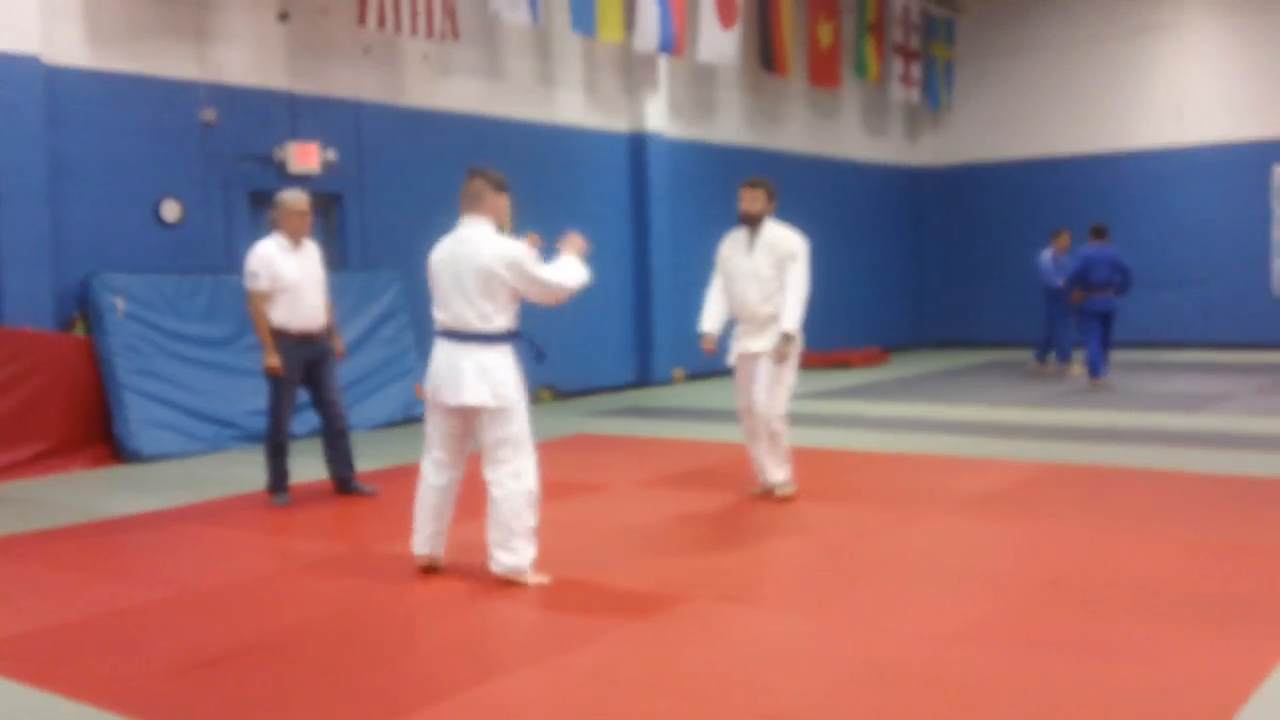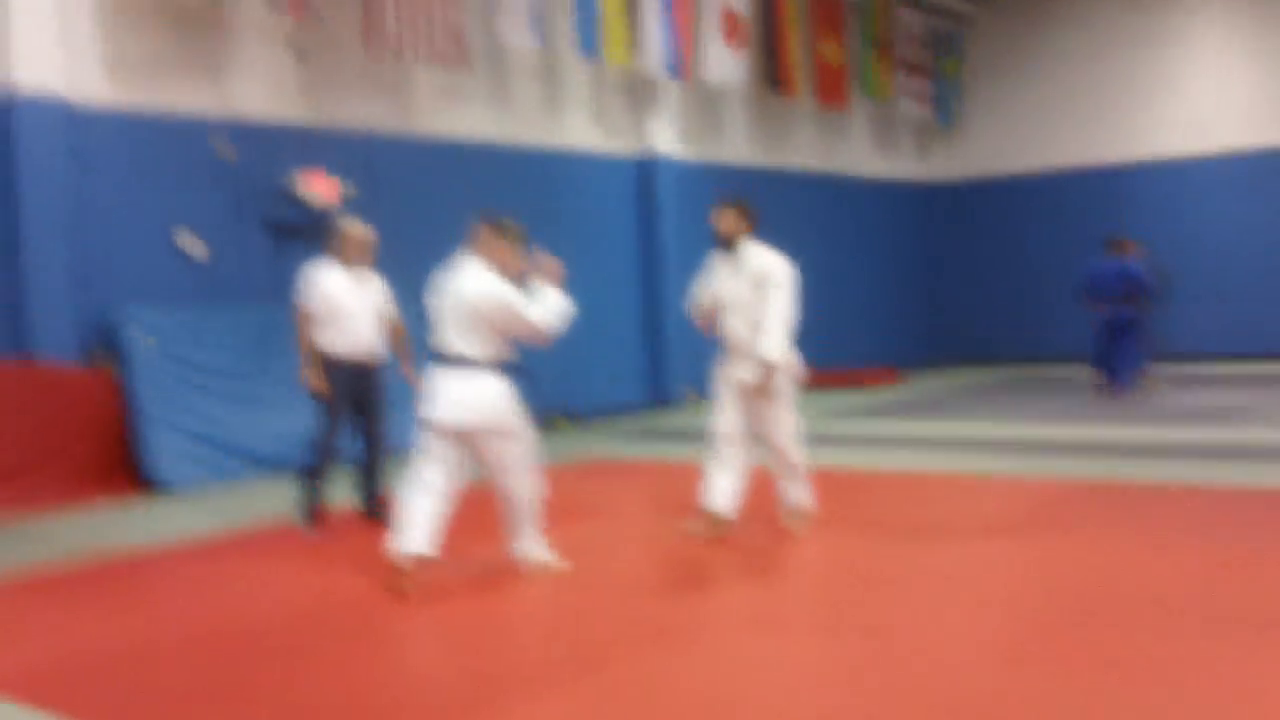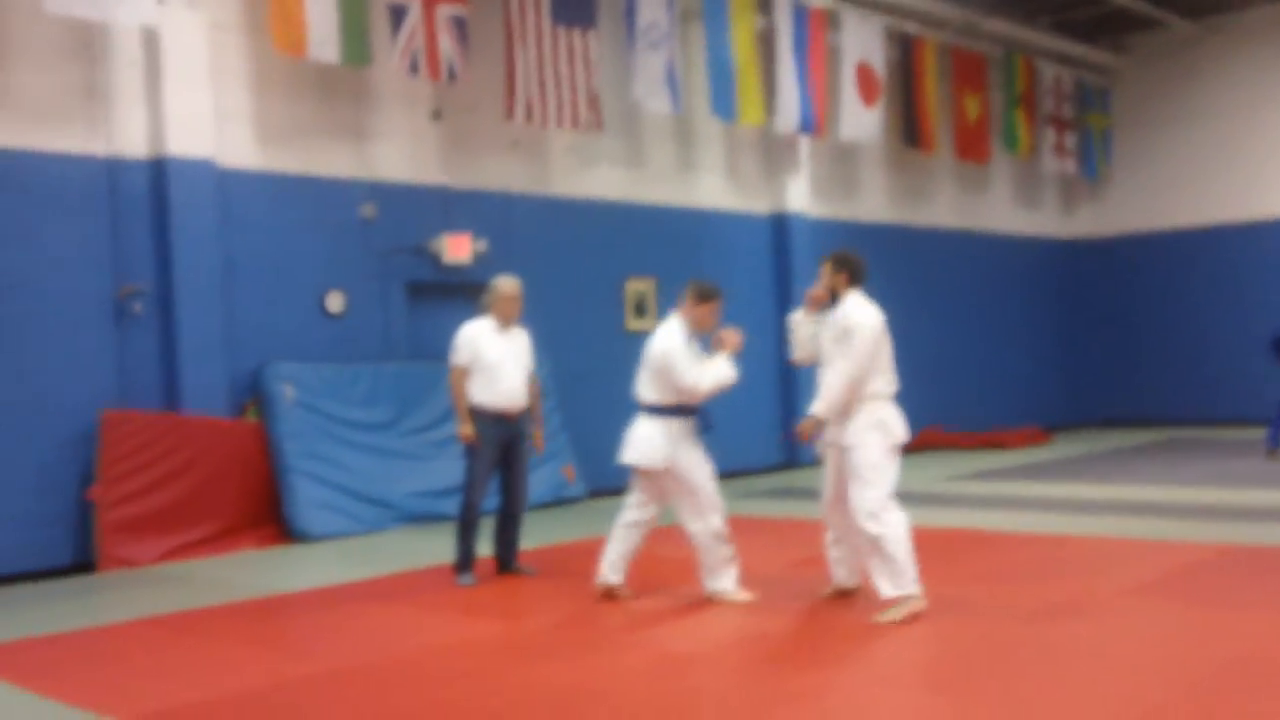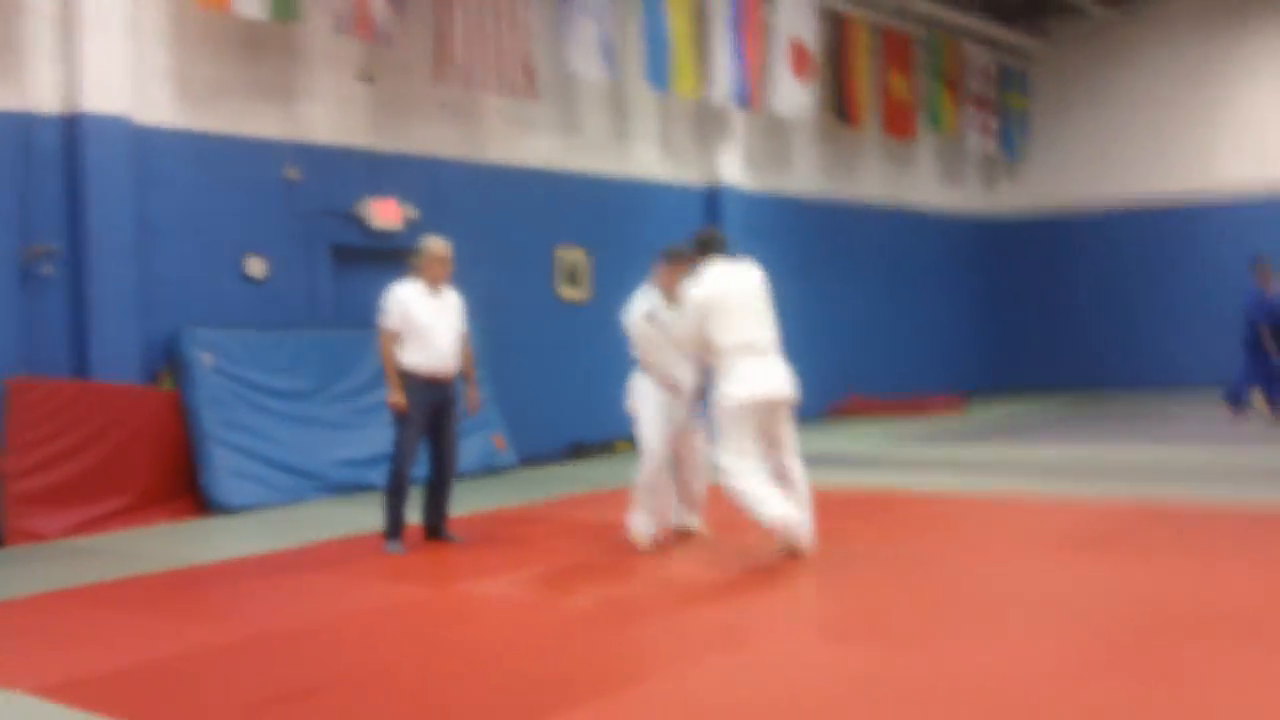
dt=0.7s
person 1, frame 1
left shoulder: (440, 251)
right shoulder: (504, 250)
right elbow: (552, 288)
right wrist: (573, 256)
left hip: (447, 364)
right hip: (490, 368)
left knee: (440, 463)
right knee: (512, 468)
left ankle: (426, 549)
right ankle: (513, 563)
person 1, frame 2
left shoulder: (445, 282)
right shoulder: (494, 289)
right elbow: (538, 325)
left wrist: (520, 283)
right wrist: (549, 287)
left hip: (448, 390)
right hip: (485, 392)
left knee: (434, 477)
right knee: (519, 474)
left ankle: (409, 550)
right ankle: (531, 551)
person 1, frame 3
left shoulder: (678, 336)
right shoulder: (674, 341)
left elbow: (696, 379)
right elbow: (697, 386)
left wrist: (721, 355)
right wrist: (725, 355)
left hip: (654, 434)
right hip: (668, 435)
left knee: (640, 509)
right knee: (705, 508)
left ankle: (610, 578)
right ankle: (721, 584)
person 1, frame 4
right shoulder: (641, 309)
right elbow: (656, 353)
right wrist: (686, 382)
left hip: (683, 387)
right hip: (653, 387)
left knee: (692, 457)
right knee: (655, 454)
left ankle: (687, 519)
right ankle: (644, 524)
person 2, frame 1
left shoulder: (789, 241)
right shoulder: (729, 243)
left elbow: (795, 291)
right elbow: (719, 290)
left wrist: (787, 335)
right wrist: (710, 329)
left hip: (776, 335)
right hip: (745, 336)
left knee: (767, 407)
right knee: (749, 410)
left ankle: (779, 478)
right ankle: (767, 477)
person 2, frame 2
left shoulder: (771, 263)
right shoulder: (716, 265)
left elbow: (778, 316)
right elbow: (704, 309)
left wrist: (767, 365)
right wrist: (705, 316)
left hip: (769, 364)
right hip: (732, 364)
left knee: (781, 438)
right knee: (726, 435)
left ankle: (799, 506)
right ankle: (717, 510)
person 2, frame 3
left shoulder: (859, 315)
right shoulder: (839, 316)
left elbow: (846, 375)
right elbow: (804, 354)
left wrist: (816, 417)
right wrist: (808, 311)
left hip: (869, 423)
right hip: (846, 424)
left knee: (873, 509)
right knee: (837, 506)
left ankle: (906, 594)
right ankle: (845, 579)
person 2, frame 4
left shoulder: (697, 291)
right shoulder: (753, 273)
left elbow: (696, 343)
left hip: (739, 383)
right hip: (774, 374)
left knee: (737, 465)
right knee: (785, 460)
left ankle: (784, 523)
right ankle: (799, 537)
person 3, frame 1
left shoulder: (313, 249)
right shoulder: (264, 252)
right elbow: (257, 305)
left wrist: (334, 336)
right wrist: (269, 351)
left hip: (317, 343)
right hip: (286, 344)
left knee: (334, 413)
right knee: (281, 419)
left ankle: (345, 480)
right ankle: (278, 487)
person 3, frame 2
left shoulder: (376, 282)
right shoulder: (323, 278)
left elbow: (393, 324)
right elbow: (307, 325)
left wrist: (407, 362)
right wrist: (311, 370)
left hip: (369, 371)
right hip: (337, 370)
left knee: (375, 440)
right knee: (329, 440)
left ankle: (372, 507)
right ankle: (312, 510)
person 3, frame 3
left shoulder: (523, 336)
right shoulder: (472, 331)
right elbow: (457, 378)
left wrist: (536, 423)
right wrist: (464, 421)
left hip: (515, 424)
right hip: (485, 422)
left knee: (515, 496)
right knee: (475, 495)
left ankle: (507, 559)
right ankle: (464, 565)
person 3, frame 4
left shoulder: (453, 298)
right shoulder: (401, 294)
left elbow: (463, 344)
right elbow: (387, 344)
left wrist: (471, 384)
right wrist: (395, 388)
left hip: (445, 388)
right hip: (416, 387)
left knee: (445, 462)
right knee: (404, 461)
left ankle: (436, 526)
right ankle: (393, 533)
